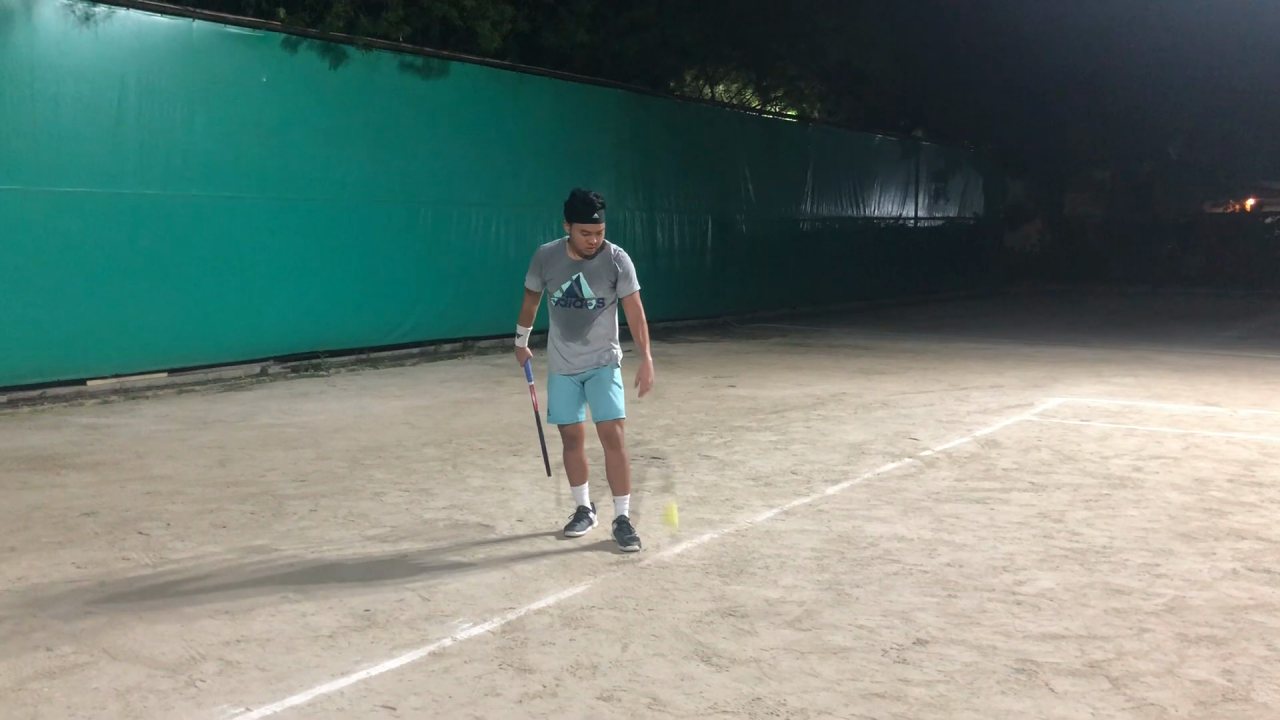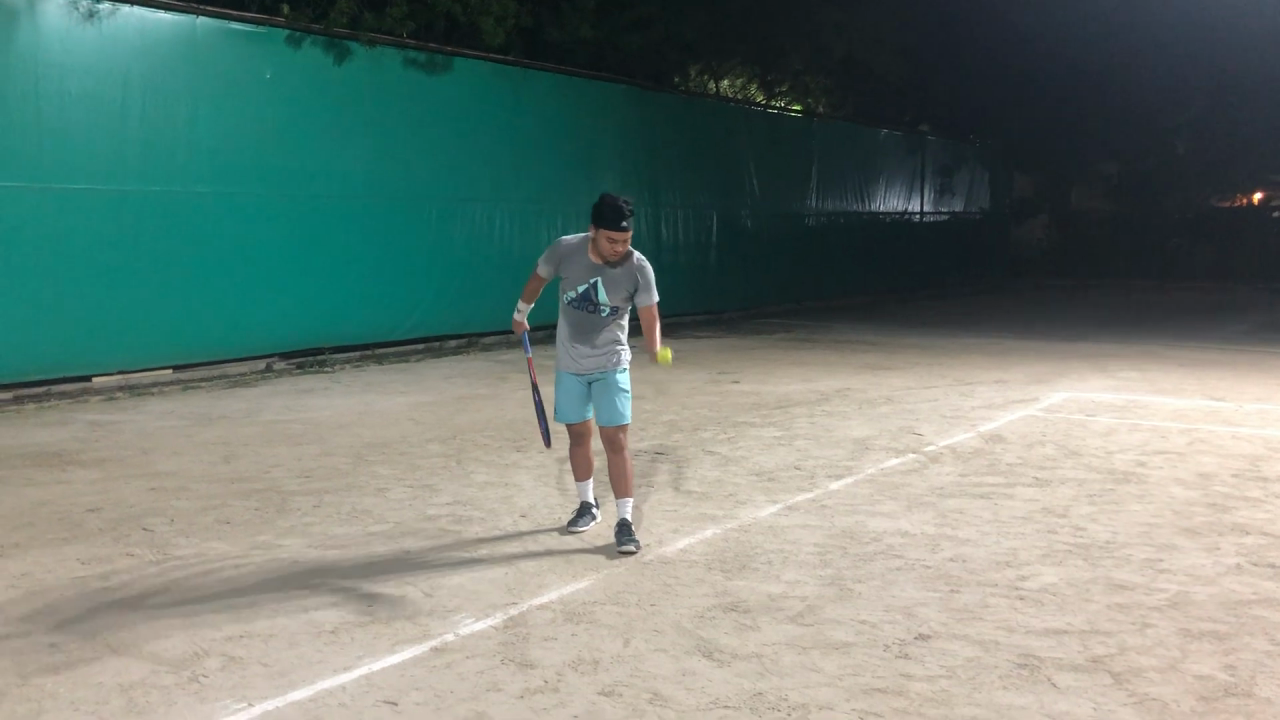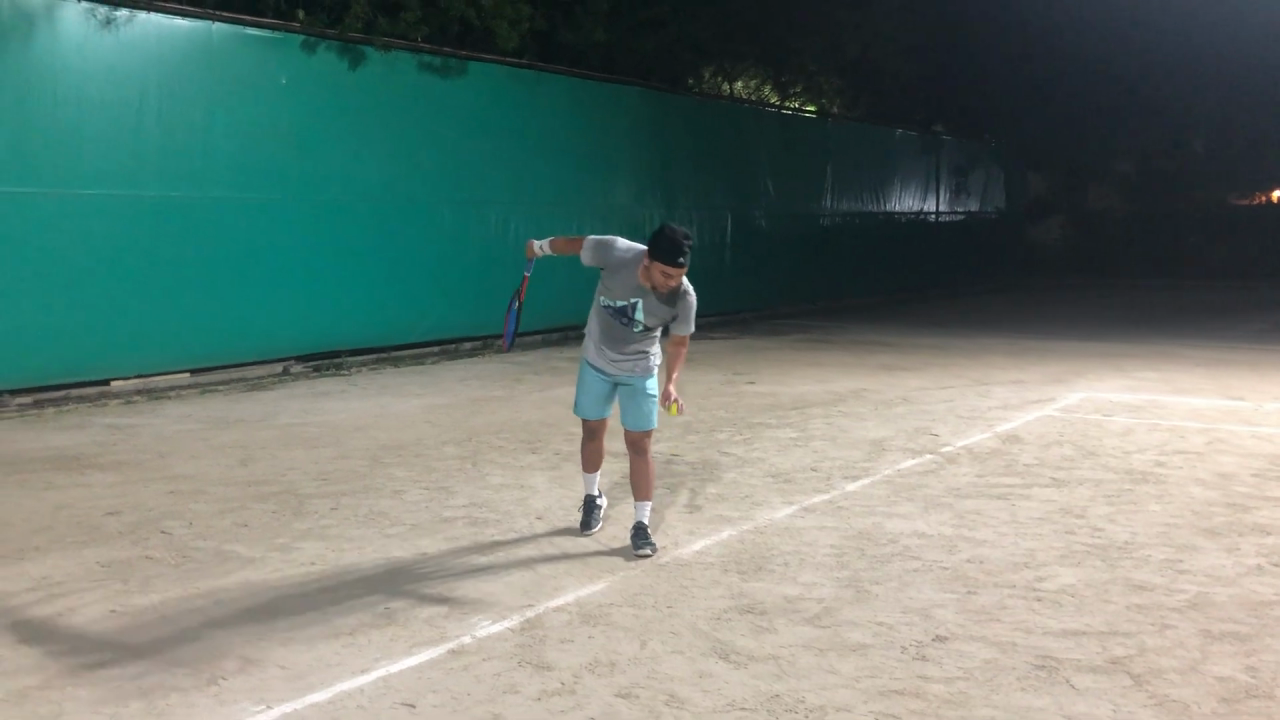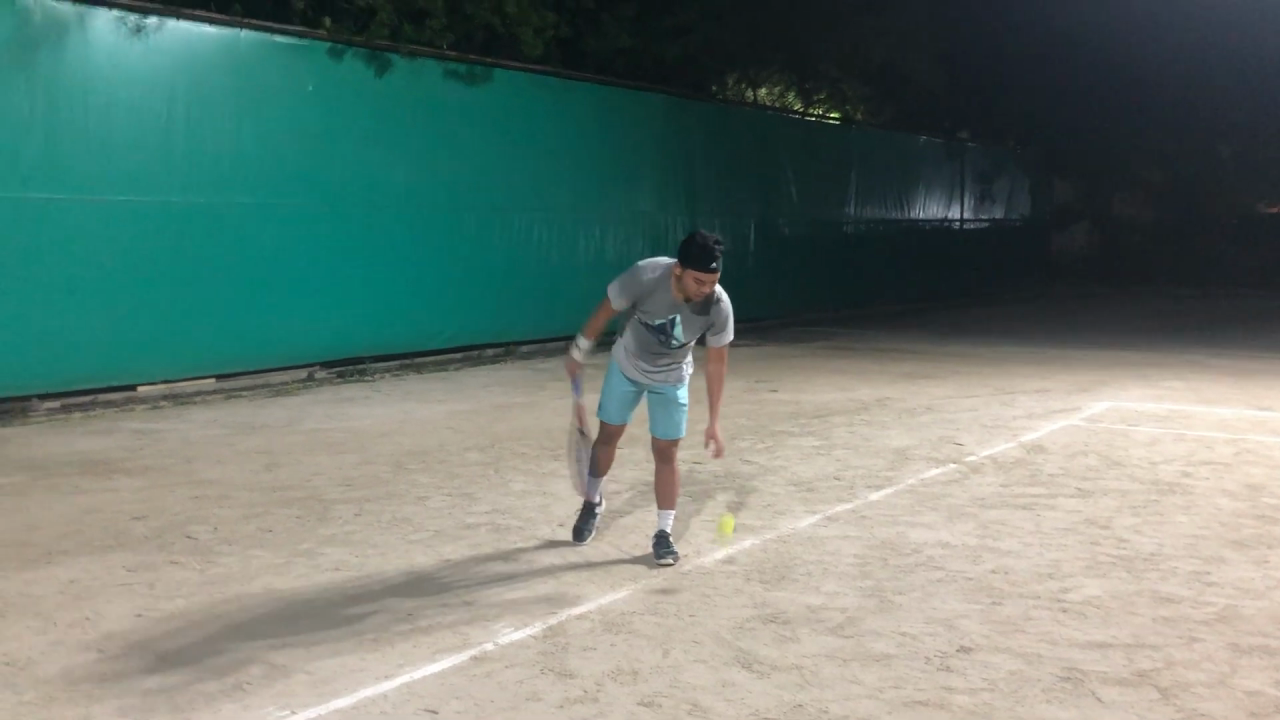
dt=0.4s
person 1, frame 1
left shoulder: (617, 260)
right shoulder: (545, 257)
left elbow: (634, 310)
right elbow: (531, 298)
left wrist: (646, 358)
right wrist: (521, 340)
left hip: (603, 364)
right hip: (562, 367)
left knee: (612, 436)
right knee: (571, 437)
left ankle: (622, 518)
right ankle: (584, 509)
person 1, frame 2
left shoulder: (638, 268)
right shoulder: (564, 250)
left elbow: (650, 317)
right elbow: (538, 279)
left wrist: (655, 344)
right wrist: (520, 313)
left hip: (612, 365)
right hip: (570, 364)
left knee: (615, 439)
right knee: (579, 435)
left ankle: (624, 521)
right ankle: (588, 505)
person 1, frame 3
left shoulder: (684, 298)
right shoulder: (615, 253)
left elbow: (679, 343)
right elbow: (576, 244)
left wrist: (671, 383)
right wrist: (541, 247)
left hip: (640, 369)
right hip: (596, 359)
left knee: (639, 443)
right knee: (592, 430)
left ankle: (641, 524)
right ankle: (593, 498)
person 1, frame 4
left shoulder: (719, 306)
right shoulder: (645, 276)
left elbow: (717, 362)
right elbow: (606, 311)
left wrist: (714, 421)
right wrist: (580, 350)
left hip: (671, 378)
right hip: (626, 366)
left knee: (666, 452)
right knee: (608, 435)
left ankle: (663, 533)
right ankle: (592, 501)
